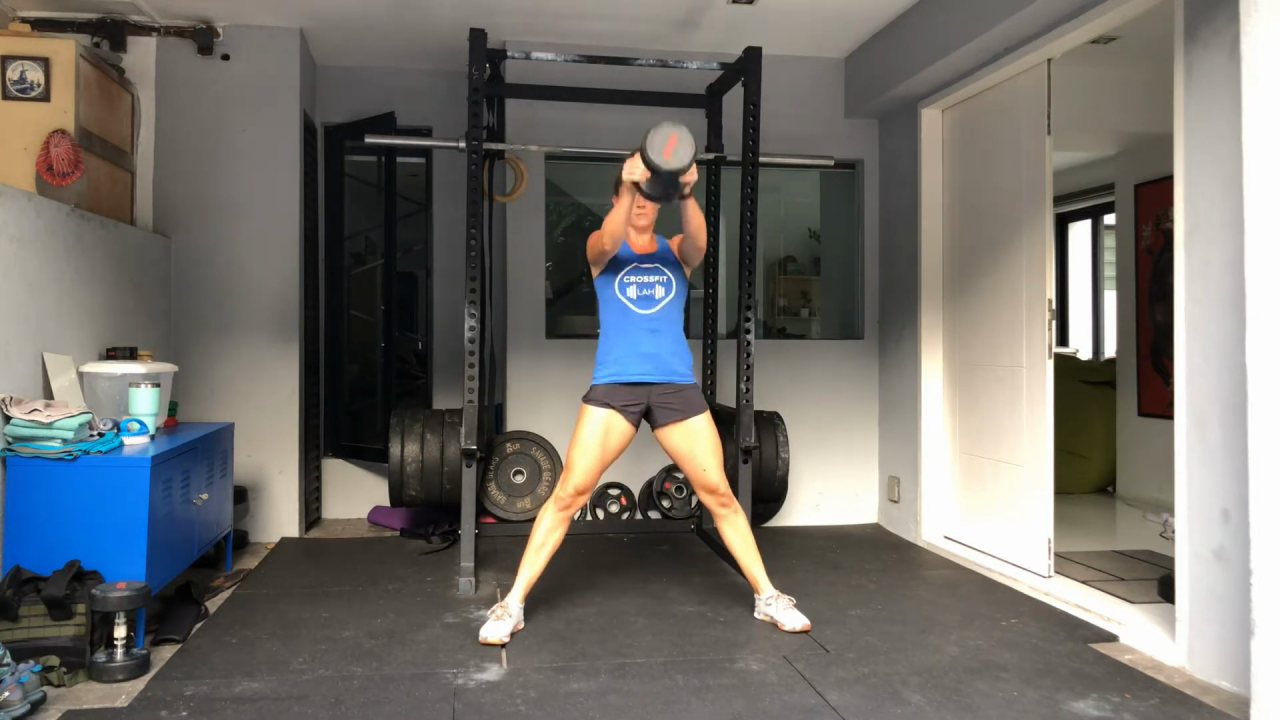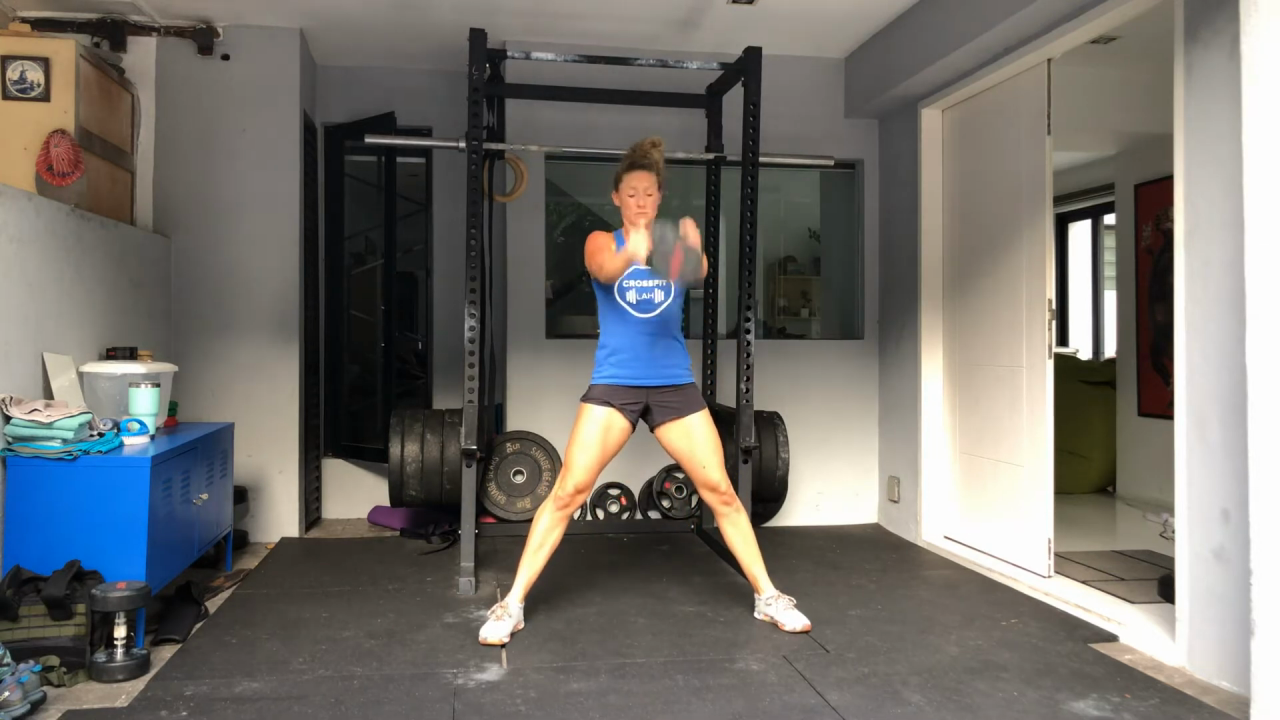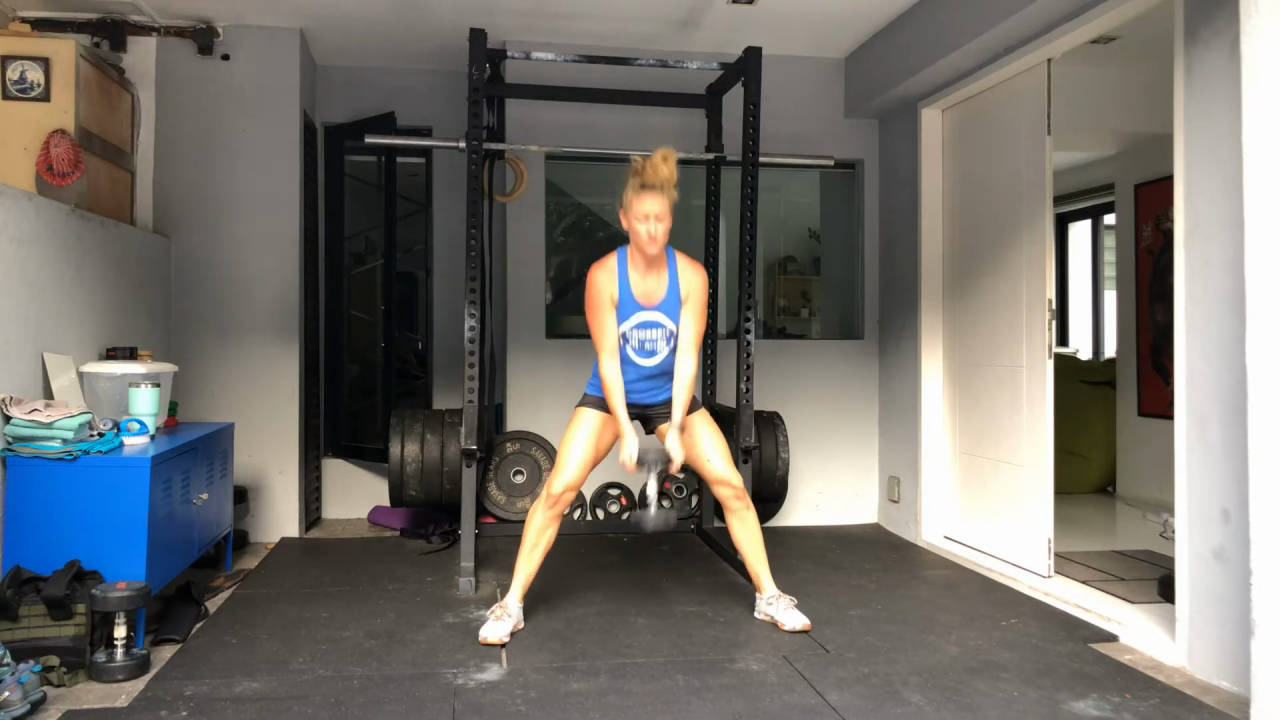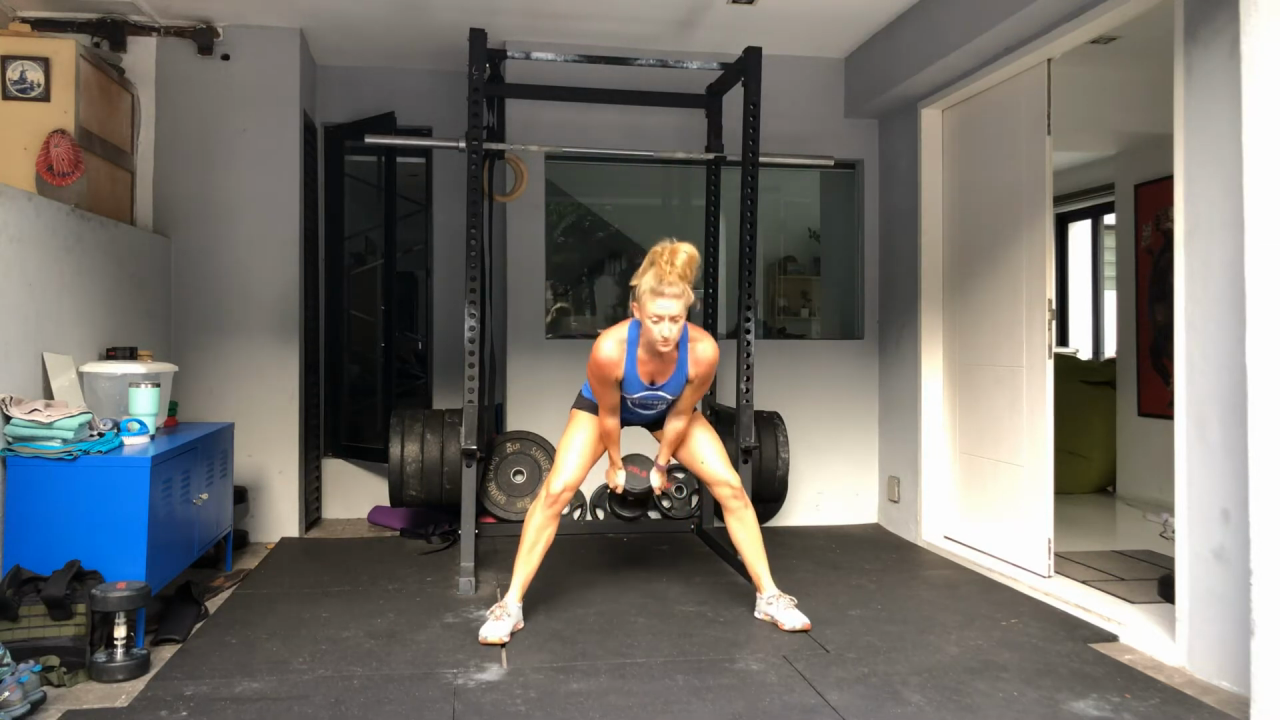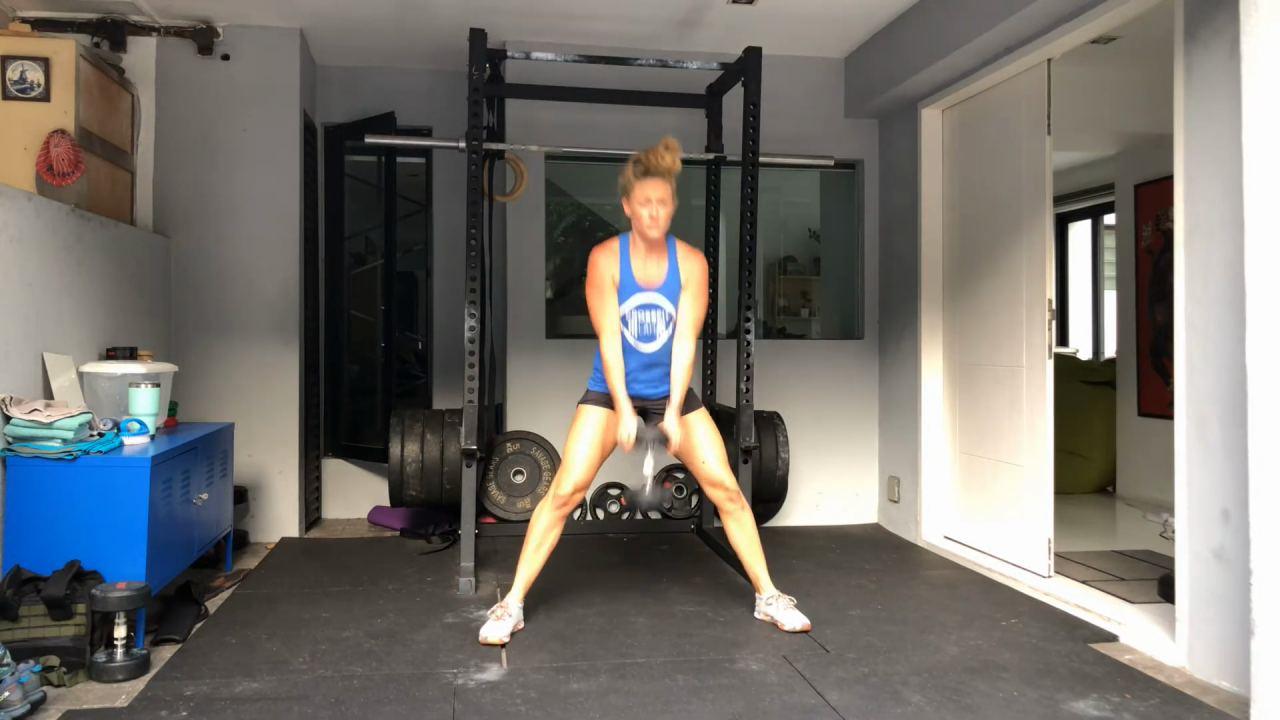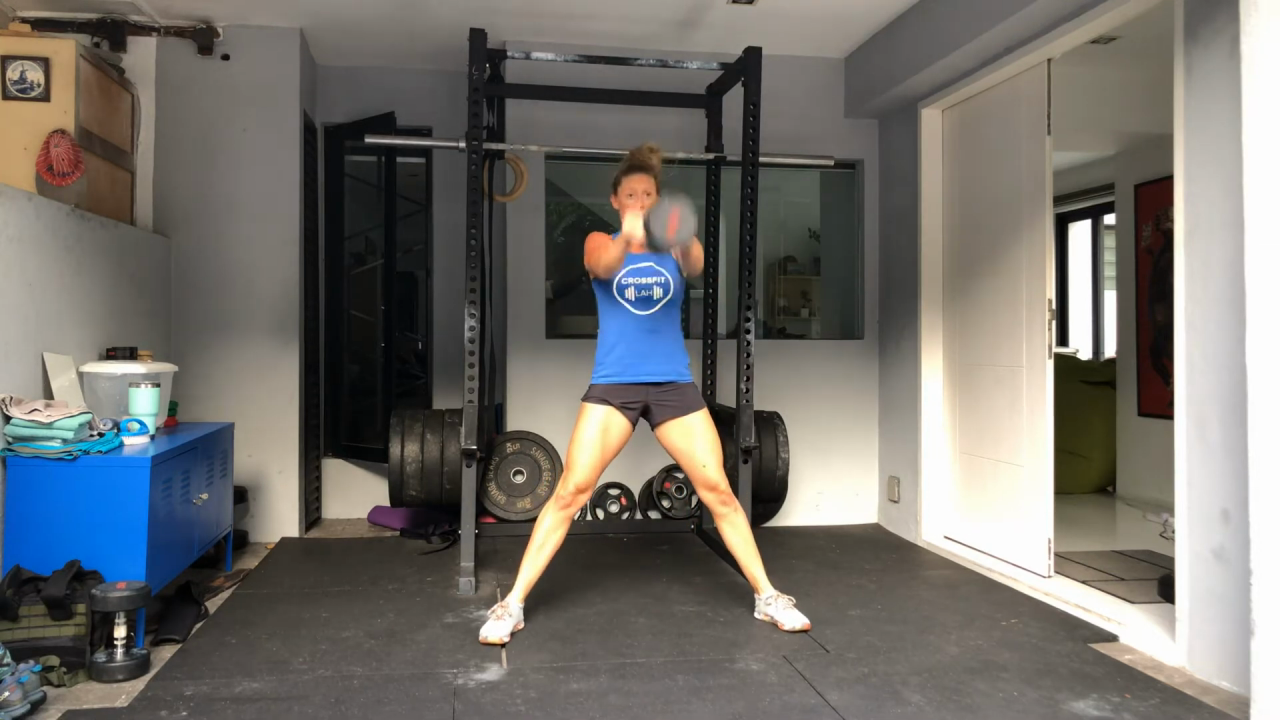
dt=0.3s
person 1, frame 1
left shoulder: (674, 250)
right shoulder: (601, 248)
left elbow: (698, 243)
right elbow: (609, 241)
left wrist: (687, 195)
right wrist: (628, 190)
left hip: (675, 385)
right hip: (615, 385)
left knee: (719, 495)
right knee: (568, 495)
left ankle: (768, 596)
right ankle: (512, 604)
person 1, frame 2
right shoulder: (601, 243)
left elbow: (699, 267)
right elbow: (606, 268)
left wrist: (689, 245)
right wrist: (631, 249)
left hip: (674, 384)
right hip: (614, 383)
left knee: (720, 493)
right knee: (567, 493)
left ankle: (768, 596)
right ankle: (512, 603)
person 1, frame 3
left shoulder: (691, 276)
right shoulder: (604, 274)
left elbow: (687, 356)
right elbow: (606, 359)
left wrist: (677, 427)
right wrist: (623, 430)
left hip: (669, 397)
right hip: (609, 396)
left knee: (730, 485)
right knee: (558, 489)
left ankle: (768, 595)
right ankle: (512, 603)
person 1, frame 4
left shoulder: (703, 350)
right shoulder: (609, 348)
left elbow: (681, 413)
right elbow: (608, 413)
left wrist: (661, 465)
right wrist: (616, 464)
left hip: (669, 415)
right hip: (600, 408)
left knee: (731, 487)
right knee: (555, 491)
left ankle: (769, 596)
right ankle: (510, 605)
person 1, frame 5
left shoulder: (691, 261)
right shoulder: (605, 258)
left elbow: (687, 339)
right elbow: (608, 338)
left wrist: (676, 410)
right wrist: (623, 410)
left hip: (670, 388)
right hip: (610, 389)
left knee: (725, 488)
right knee: (565, 491)
left ankle: (768, 595)
right ankle: (512, 604)
person 1, frame 6
left shoulder: (672, 248)
right shoulder: (600, 241)
left elbow: (696, 264)
right elbow: (602, 266)
left wrist: (685, 241)
right wrist: (627, 236)
left hip: (674, 385)
right hip: (614, 385)
left knee: (718, 491)
right knee: (570, 492)
left ankle: (767, 596)
right ankle: (512, 603)
